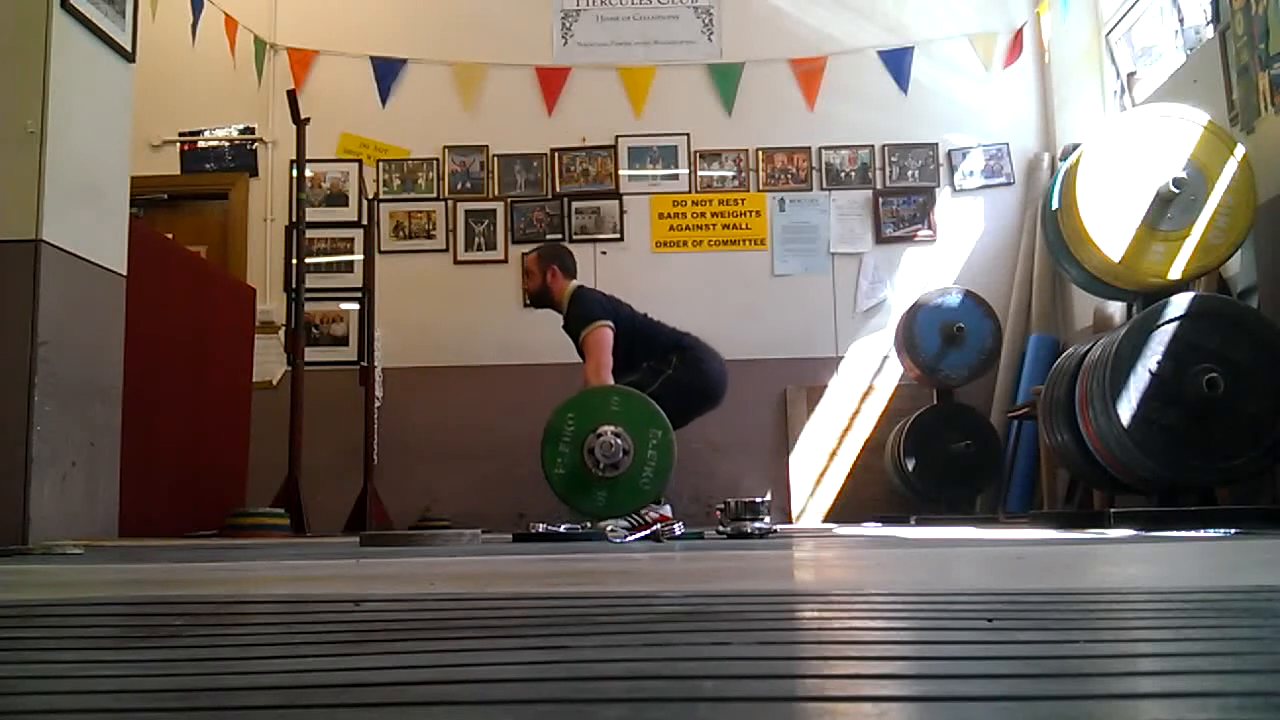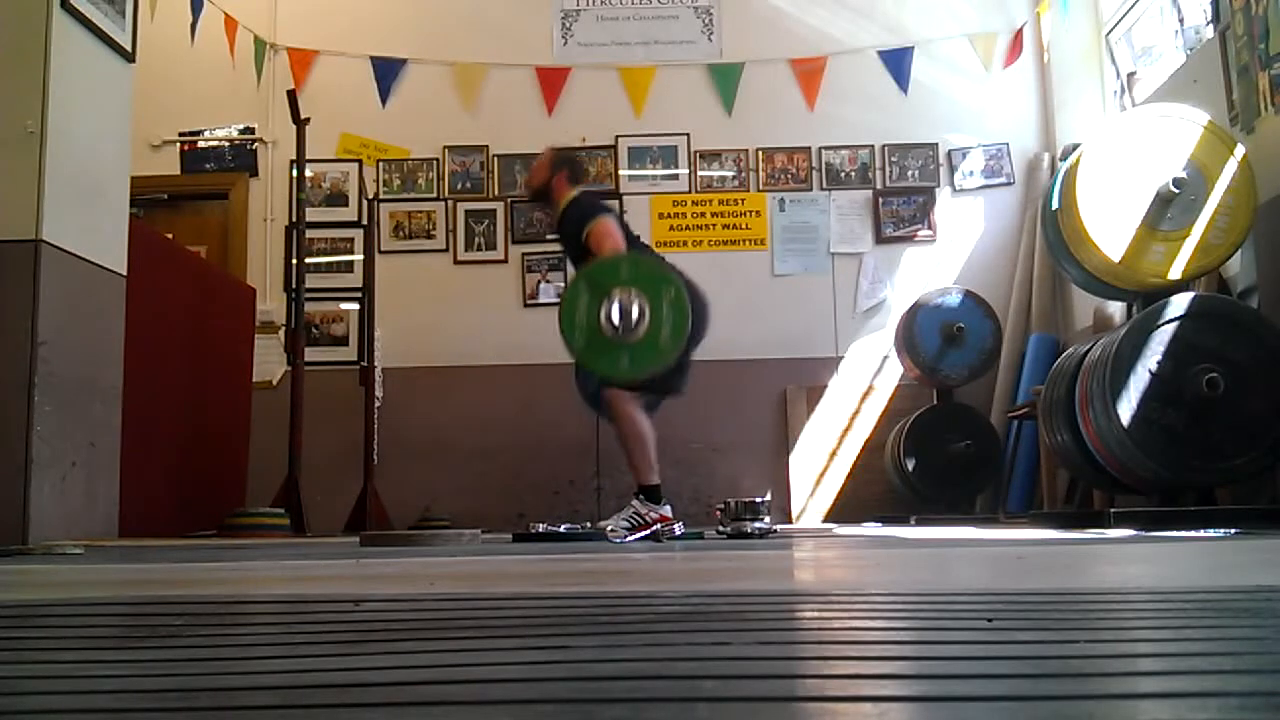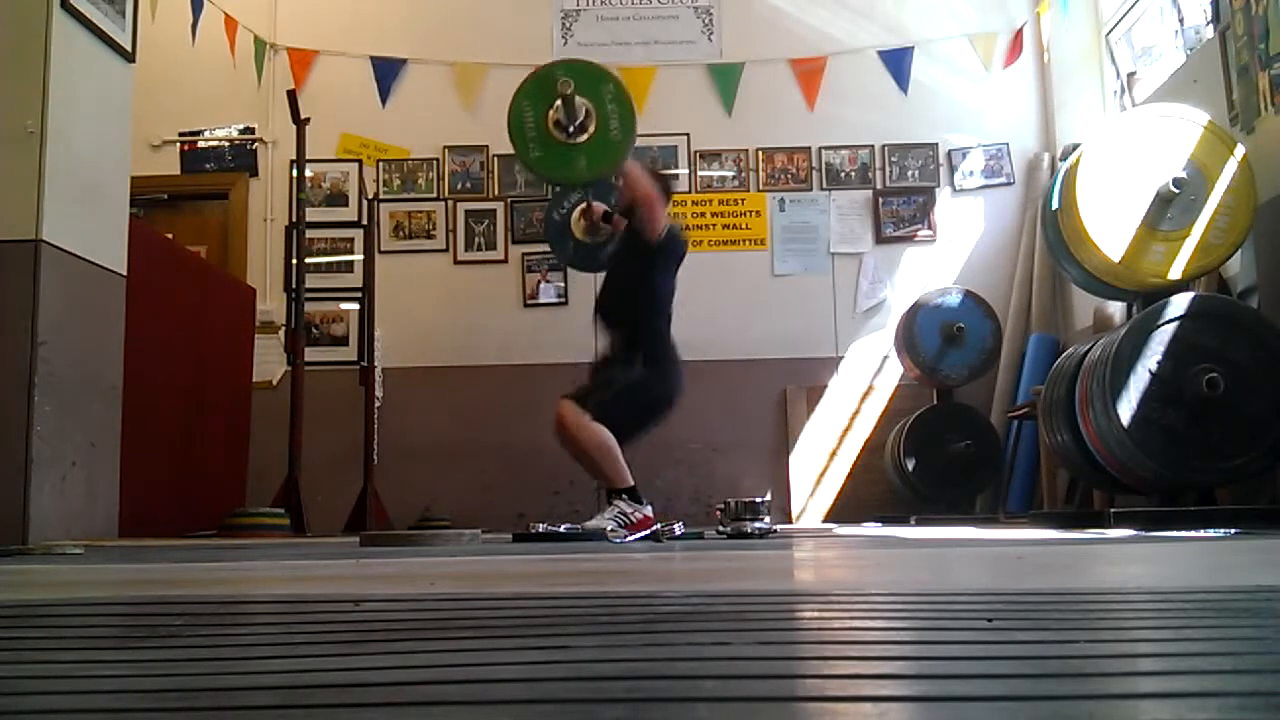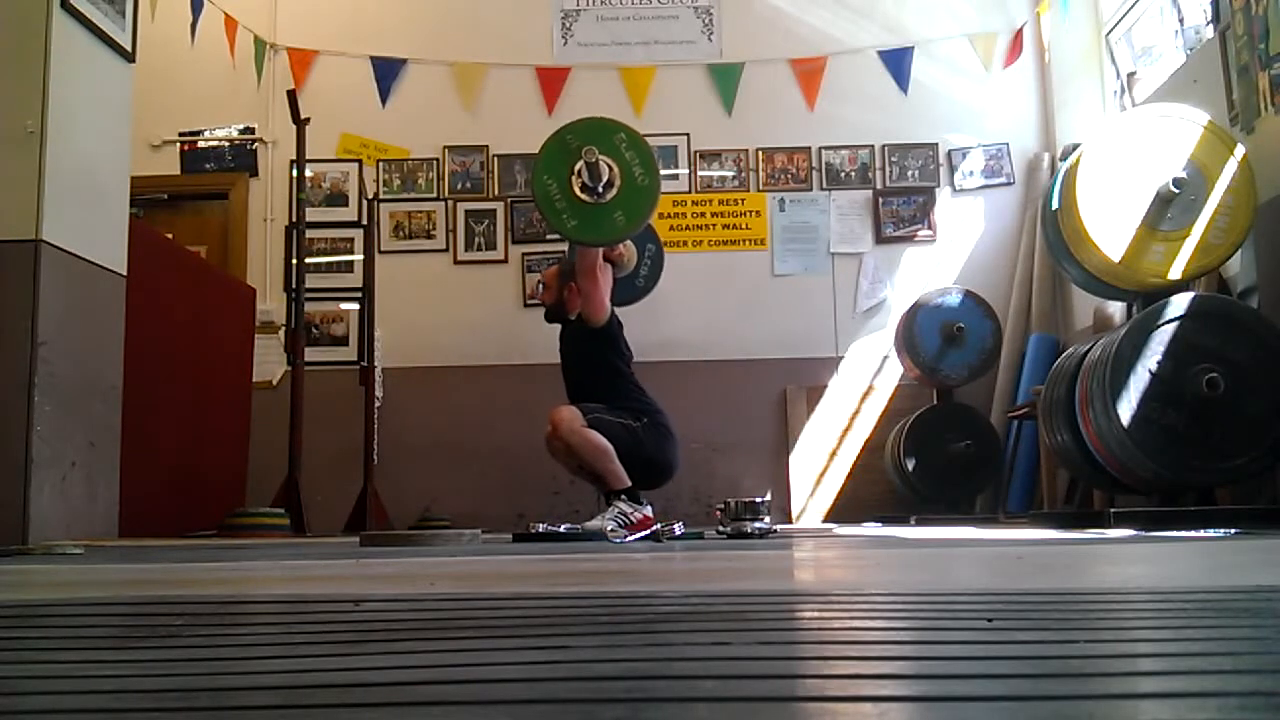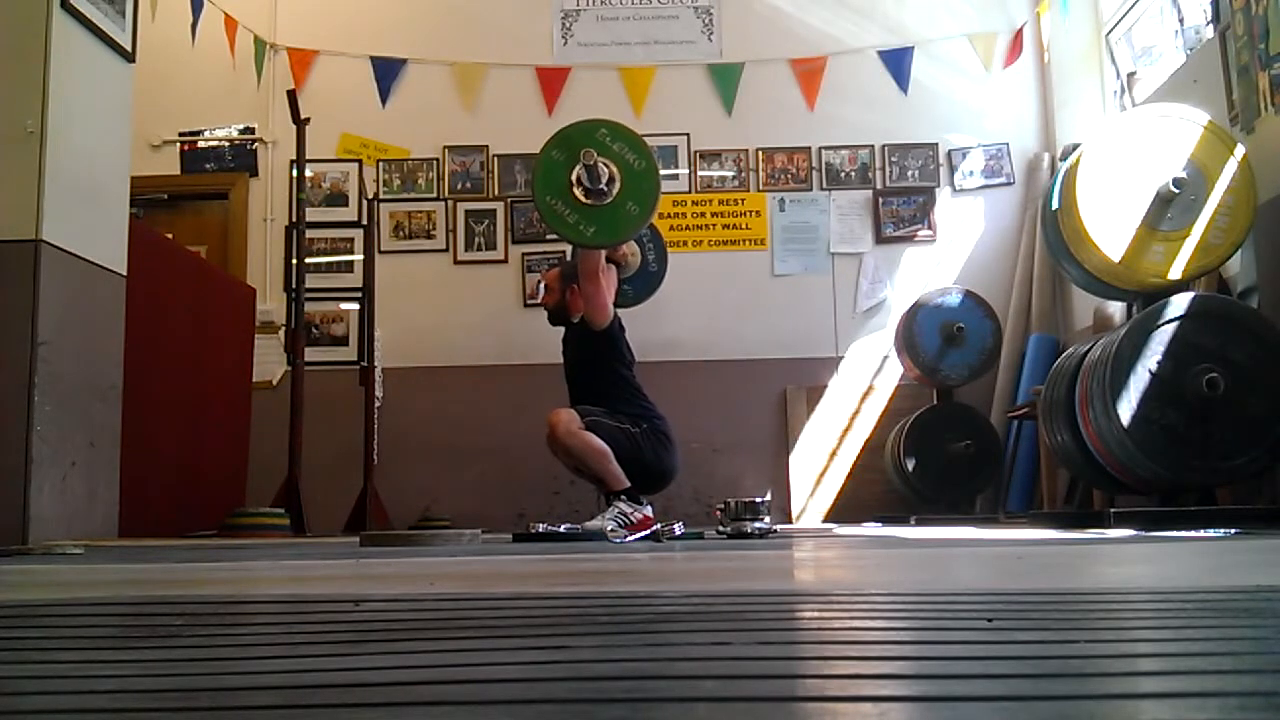
dt=0.5s
person 1, frame 1
left shoulder: (585, 306)
right shoulder: (584, 305)
left elbow: (599, 371)
right elbow: (600, 373)
left hip: (692, 368)
right hip: (698, 371)
left ankle: (651, 505)
right ankle: (649, 503)
person 1, frame 2
left shoulder: (584, 212)
right shoulder: (574, 219)
left elbow: (614, 255)
left knee: (621, 398)
right knee: (620, 399)
left ankle: (652, 506)
right ankle: (646, 502)
person 1, frame 3
left shoulder: (658, 236)
right shoulder: (642, 237)
left elbow: (640, 189)
right wrist: (603, 214)
left hip: (649, 364)
right hip: (635, 358)
left knee: (571, 416)
right knee: (581, 420)
left ankle: (632, 504)
right ankle: (625, 501)
person 1, frame 4
left shoulder: (593, 323)
right shoulder: (577, 326)
left elbow: (589, 272)
right elbow: (599, 273)
left hip: (651, 443)
right hip: (639, 442)
left knee: (564, 420)
right knee: (557, 438)
left ankle: (631, 505)
right ankle: (625, 502)
person 1, frame 5
left shoulder: (596, 326)
right shoulder: (581, 329)
left elbow: (593, 275)
right elbow: (604, 280)
left hip: (651, 449)
right hip: (640, 450)
left knee: (562, 423)
right knee: (559, 438)
left ankle: (631, 505)
right ankle: (626, 503)
